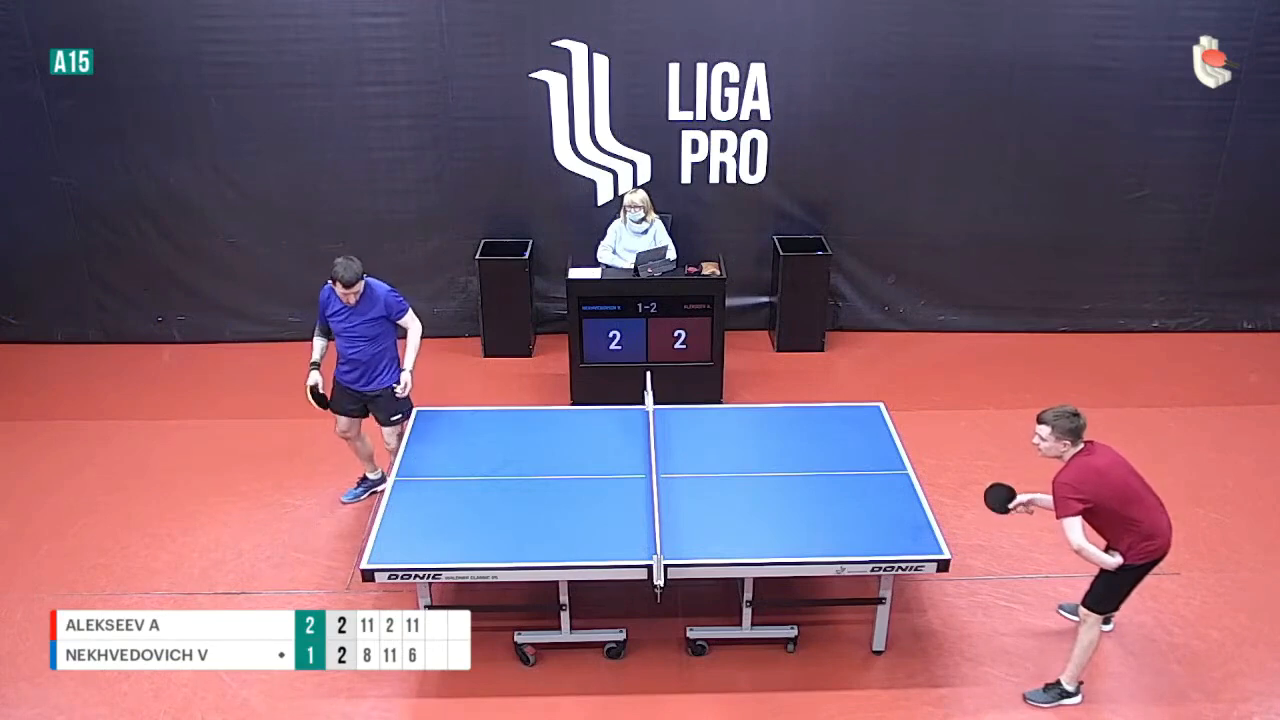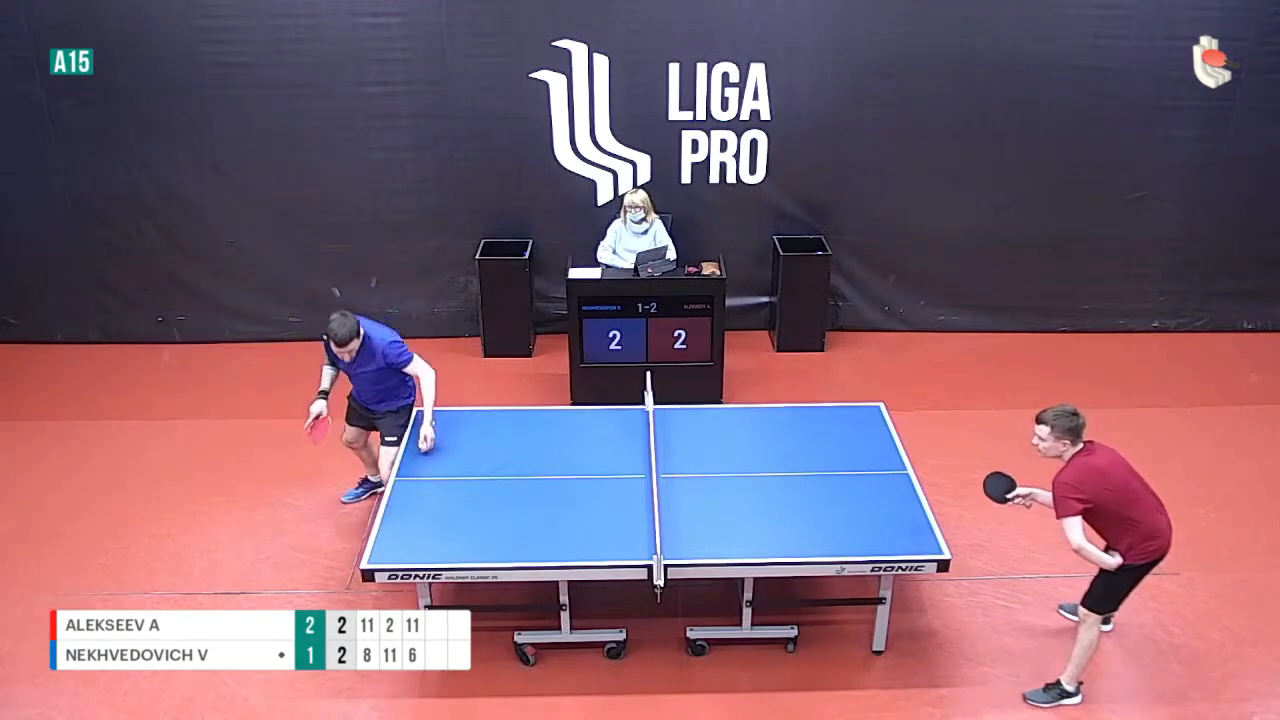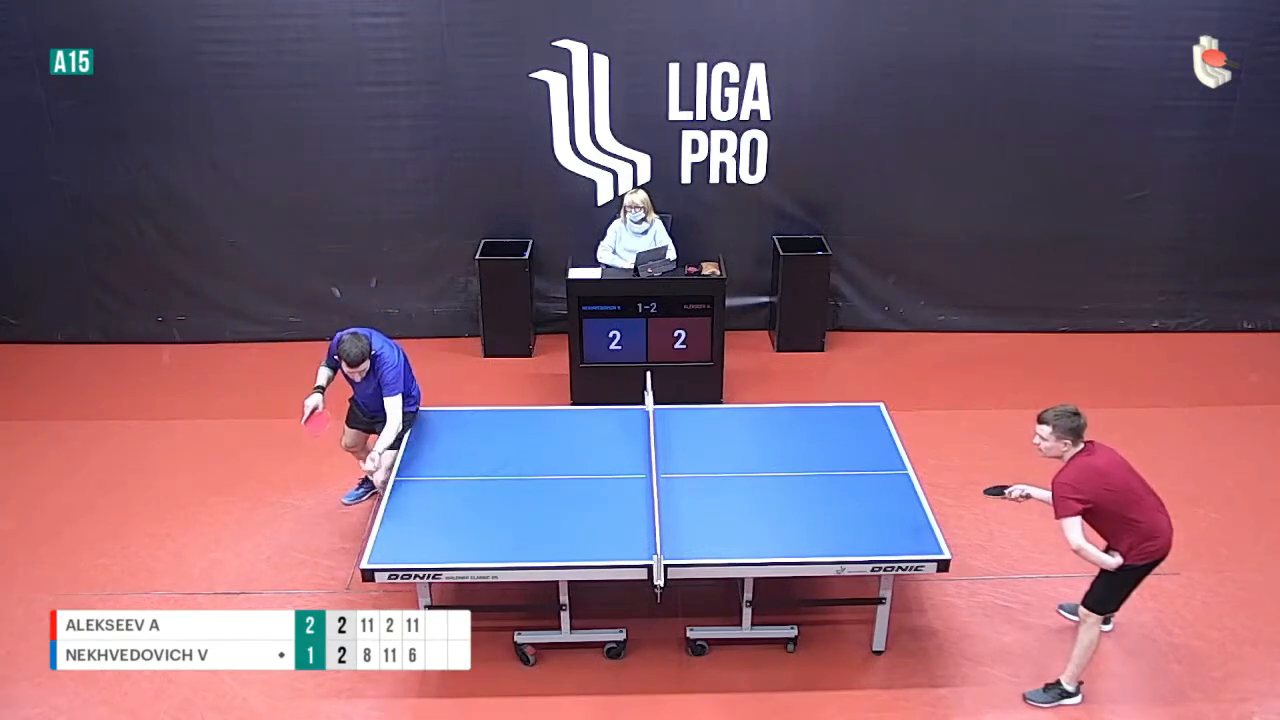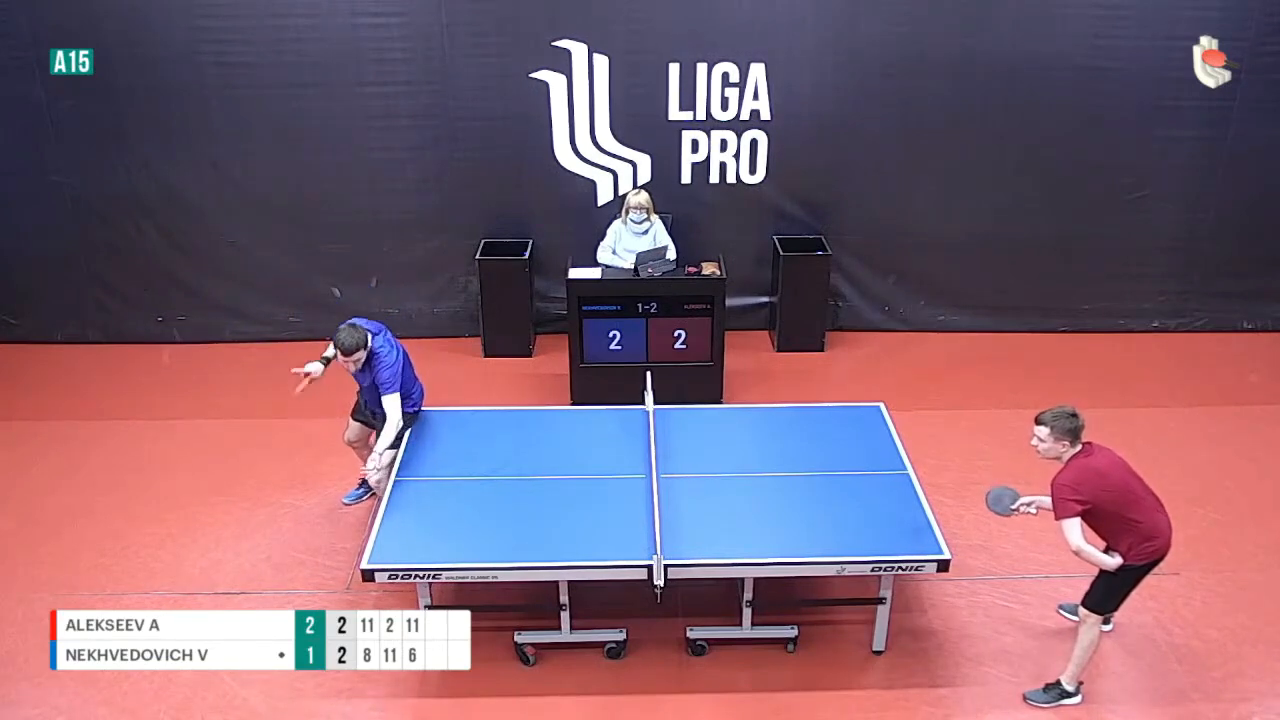
dt=0.7s
person 1, frame 1
left shoulder: (1067, 479)
right shoulder: (1096, 450)
left elbow: (1078, 544)
left wrist: (1112, 563)
right wrist: (1035, 499)
left hip: (1142, 546)
right hip: (1155, 528)
left knee: (1089, 615)
left ankle: (1067, 688)
right ankle: (1103, 612)
person 1, frame 2
left shoulder: (1067, 480)
right shoulder: (1096, 450)
left elbow: (1078, 544)
left wrist: (1112, 563)
right wrist: (1035, 495)
left hip: (1142, 546)
right hip: (1155, 528)
left knee: (1088, 614)
left ankle: (1068, 688)
right ankle: (1103, 612)
person 1, frame 3
left shoulder: (1066, 480)
right shoulder: (1096, 451)
left elbow: (1077, 544)
left wrist: (1113, 563)
right wrist: (1031, 492)
left hip: (1143, 546)
right hip: (1156, 529)
left knee: (1089, 615)
left ankle: (1068, 688)
right ankle: (1103, 612)
person 1, frame 4
left shoulder: (1065, 482)
right shoulder: (1094, 452)
left elbow: (1076, 545)
left wrist: (1112, 564)
right wrist: (1039, 502)
left hip: (1142, 546)
right hip: (1154, 528)
left knee: (1089, 615)
left ankle: (1068, 687)
right ankle: (1102, 612)
person 2, frame 1
left shoulder: (384, 295)
right shoulder: (326, 297)
left elbow: (414, 327)
right elbow: (322, 333)
left wrist: (407, 370)
right wrist: (315, 365)
left hip: (384, 382)
right hip: (346, 380)
left knee: (394, 444)
right knee: (347, 432)
right ankle: (374, 477)
person 2, frame 2
left shoulder: (384, 344)
right shoulder: (334, 341)
left elbow: (426, 372)
right elbow: (331, 363)
left wrist: (427, 420)
right wrist: (323, 395)
left hip: (394, 404)
right hip: (362, 398)
left knee: (389, 476)
right knee: (352, 440)
right ankle: (373, 479)
person 2, frame 3
left shoulder: (388, 362)
right shoulder: (339, 343)
left elbow: (394, 421)
right elbow: (328, 365)
left wrist: (377, 453)
right wrist: (318, 391)
left hip: (398, 407)
right hip: (364, 401)
left knee: (383, 480)
right knee: (350, 444)
right ankle: (371, 479)
person 2, frame 4
left shoulder: (386, 361)
right shoulder: (353, 331)
left elbow: (394, 419)
left wrist: (377, 453)
right wrist: (323, 361)
left hip: (401, 406)
right hip: (371, 395)
left knee: (378, 478)
right knee: (353, 439)
right ankle: (371, 481)
